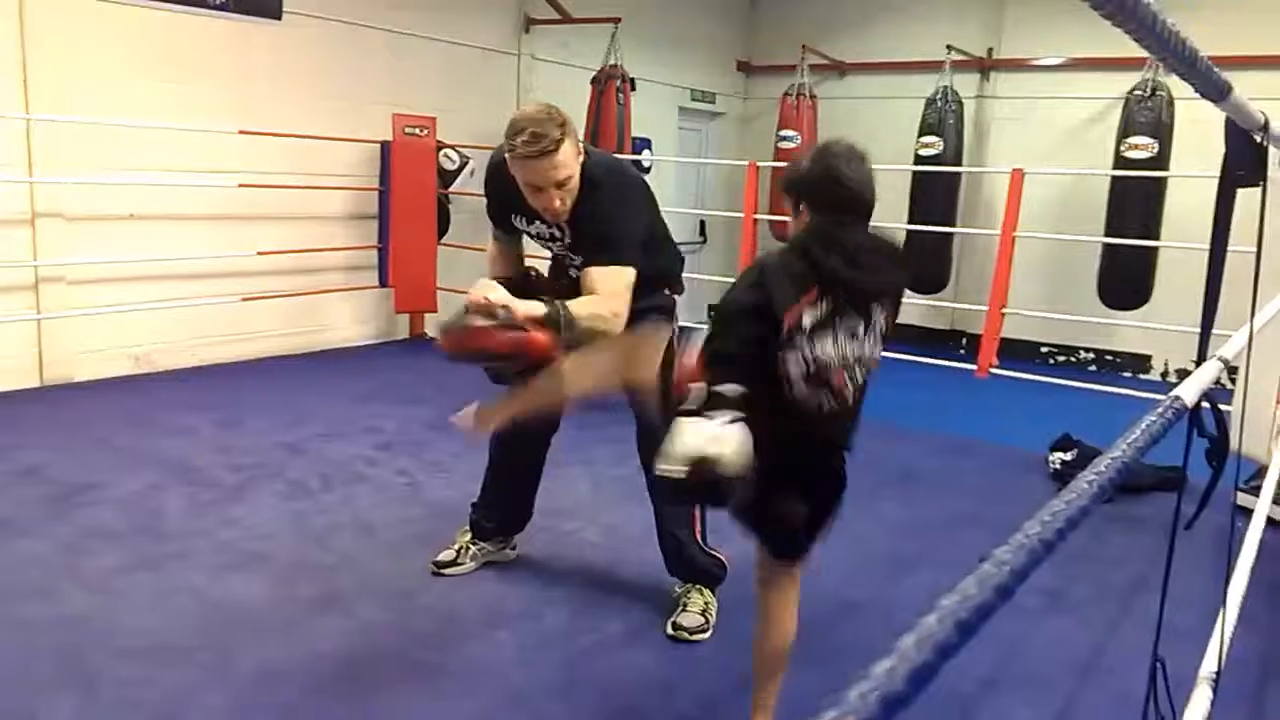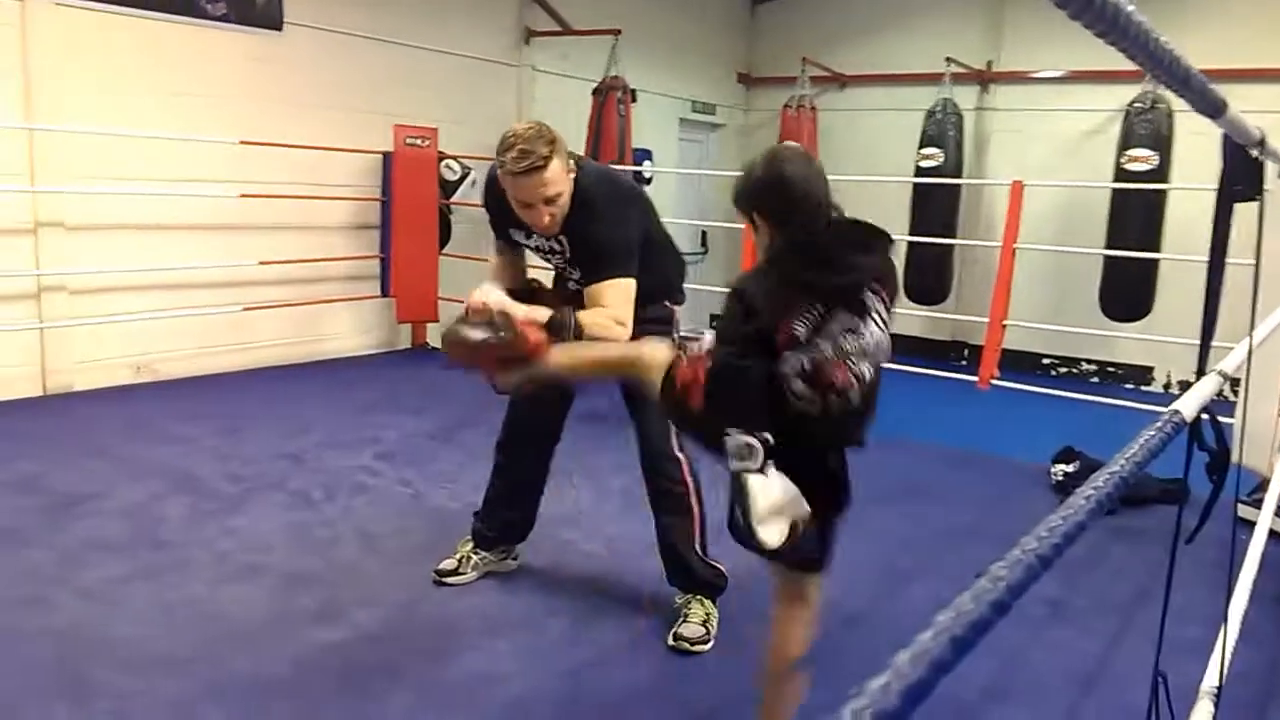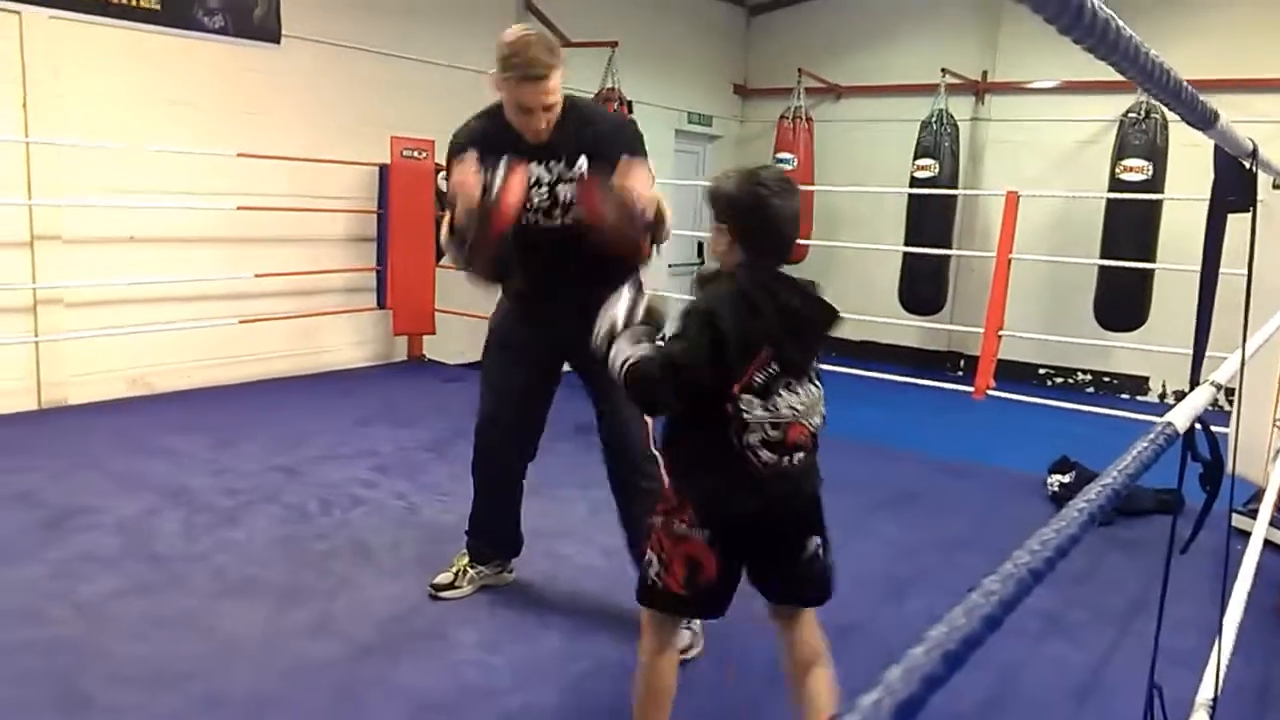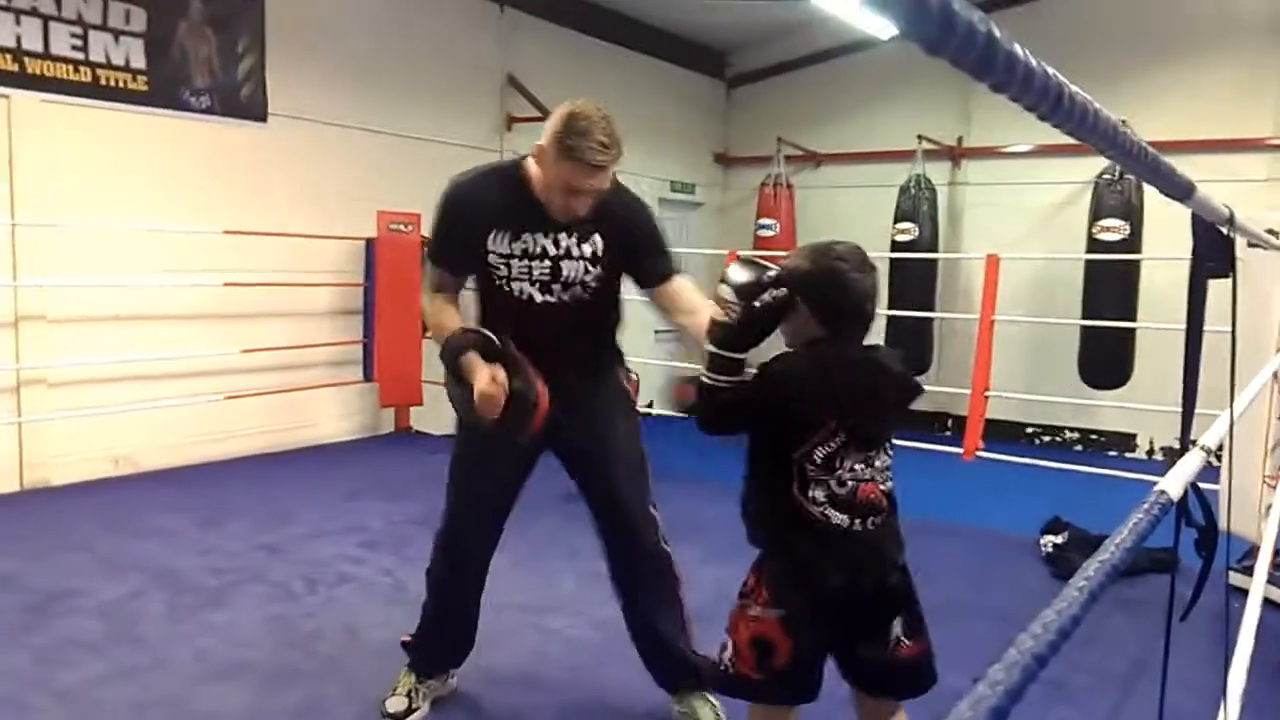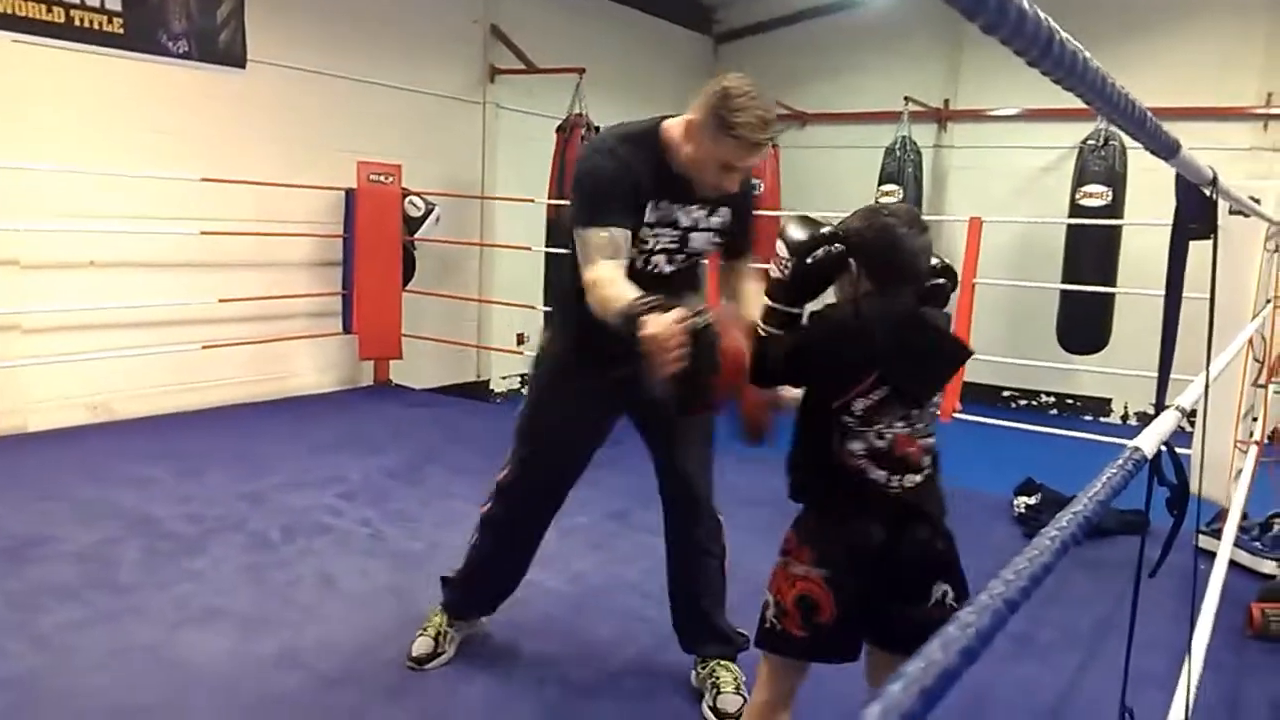
dt=1s
person 1, frame 1
left shoulder: (616, 190)
right shoulder: (501, 173)
left elbow: (609, 316)
right elbow: (505, 241)
left wrist: (523, 309)
right wrist: (501, 314)
left hip: (642, 295)
right hip: (569, 287)
left knee: (659, 431)
right knee: (523, 411)
left ankle: (697, 579)
right ankle: (491, 533)
person 1, frame 2
left shoulder: (609, 200)
right shoulder: (498, 190)
left elbow: (616, 328)
left wrist: (523, 313)
left hip: (641, 307)
right hip: (569, 300)
left knee: (658, 443)
right knee: (526, 422)
left ankle: (698, 589)
right ankle: (494, 542)
person 1, frame 3
left shoulder: (605, 129)
right shoulder: (476, 141)
left elbow: (647, 222)
left wrist: (640, 204)
right wrist: (466, 213)
left hip: (603, 300)
right hip: (526, 302)
left knee: (629, 444)
right knee: (497, 435)
right ankle: (489, 555)
person 1, frame 4
left shoulder: (623, 212)
right shoulder: (473, 198)
left elbow: (672, 291)
right elbow: (437, 295)
right wrist: (472, 362)
left hip: (594, 389)
right hip: (505, 390)
left knee: (635, 535)
right knee: (463, 535)
right ankle: (431, 668)
person 1, frame 5
left shoulder: (732, 185)
right shoulder: (612, 163)
left elbow: (739, 272)
right elbow: (601, 274)
right wrist: (646, 322)
left hip: (674, 357)
right hip: (587, 350)
left knee: (692, 501)
right knee: (530, 486)
left ankle: (713, 652)
right ankle: (460, 608)
person 2, frame 1
left shoulder: (776, 270)
right shoulder: (885, 275)
left elbow: (728, 348)
left wrist: (706, 418)
left hip: (743, 434)
right hip: (817, 464)
left knee: (632, 357)
right knee: (779, 579)
left ankle: (505, 409)
person 2, frame 2
left shoulder: (762, 288)
right shoulder: (873, 259)
left elbow: (742, 410)
left wrist: (752, 476)
left hip: (764, 455)
right hip: (817, 463)
left knee: (651, 355)
right knee: (798, 598)
left ankle: (526, 363)
person 2, frame 3
left shoulder: (716, 309)
right shoulder: (805, 308)
left elbow: (653, 389)
left wrist: (622, 340)
left hip: (709, 502)
right hip: (791, 497)
left knee: (659, 628)
right knee: (798, 620)
person 2, frame 4
left shoulder: (788, 378)
right shoulder: (883, 373)
left elbow: (712, 415)
left wrist: (729, 338)
left hip: (798, 575)
right hip: (877, 569)
person 2, frame 5
left shoulder: (839, 329)
right shoulder: (935, 338)
left elbow: (766, 369)
left wrist: (785, 291)
right wrist: (926, 299)
left hip: (837, 535)
right hip: (917, 535)
